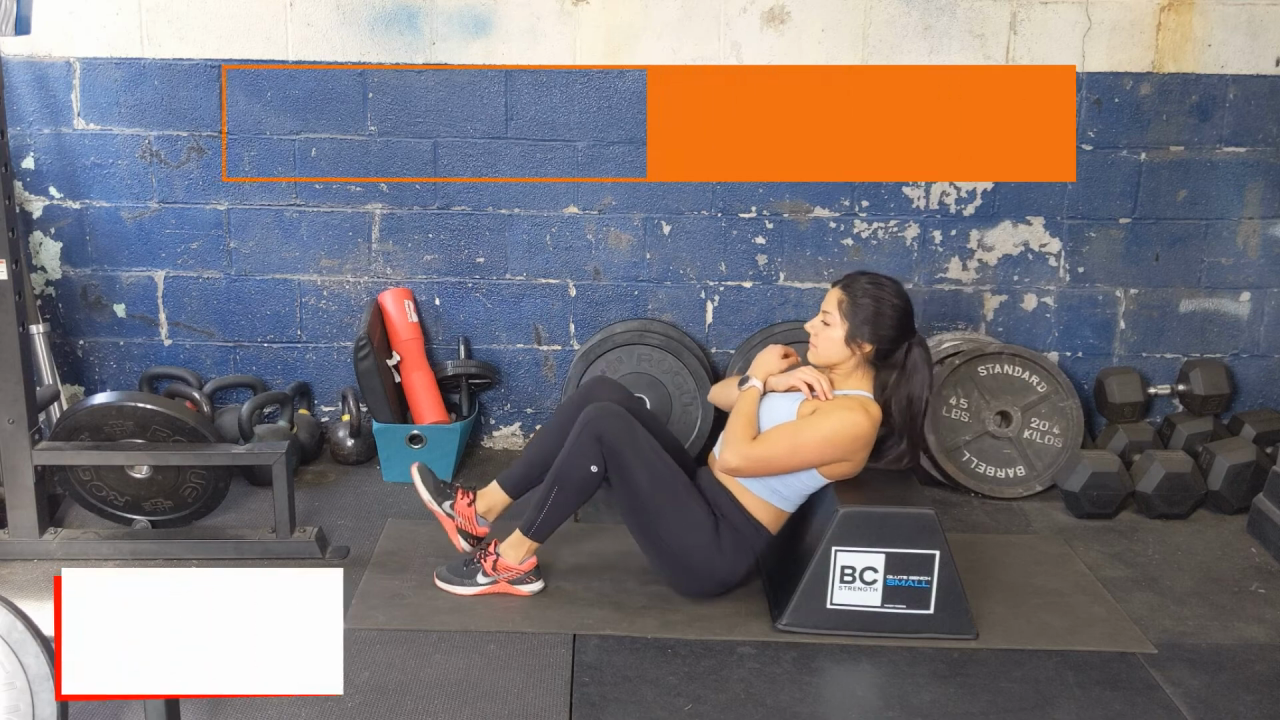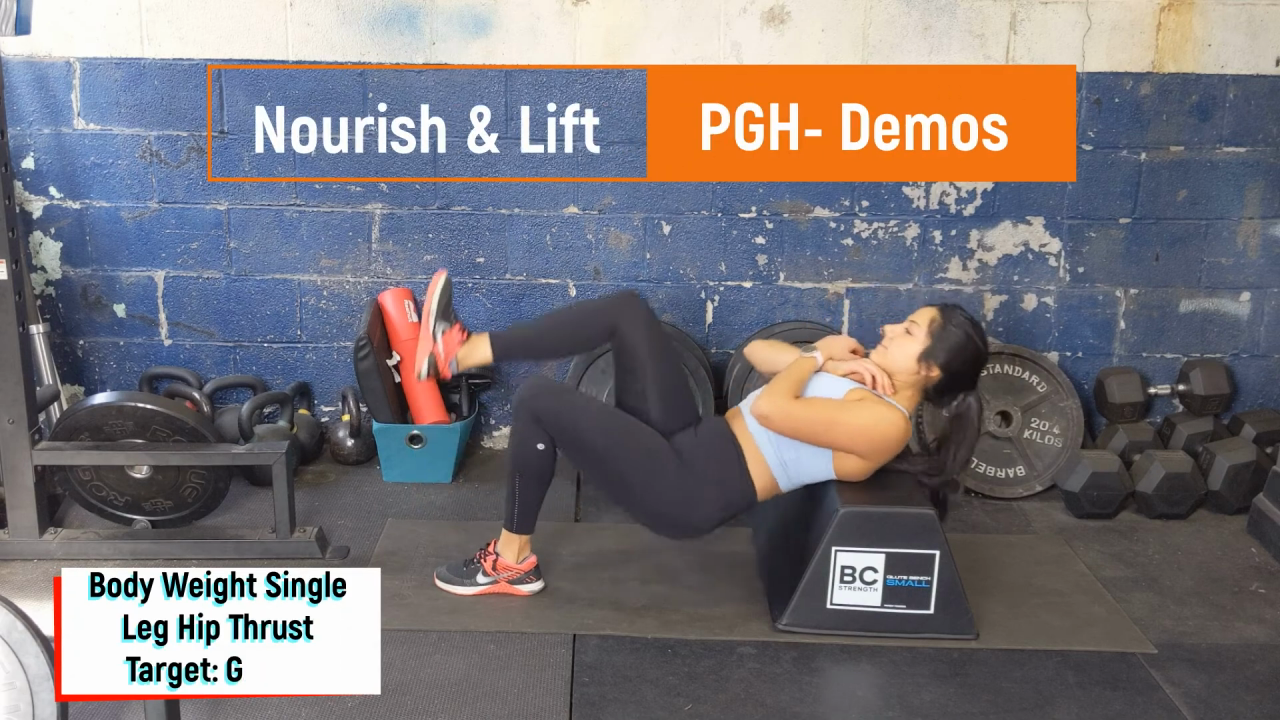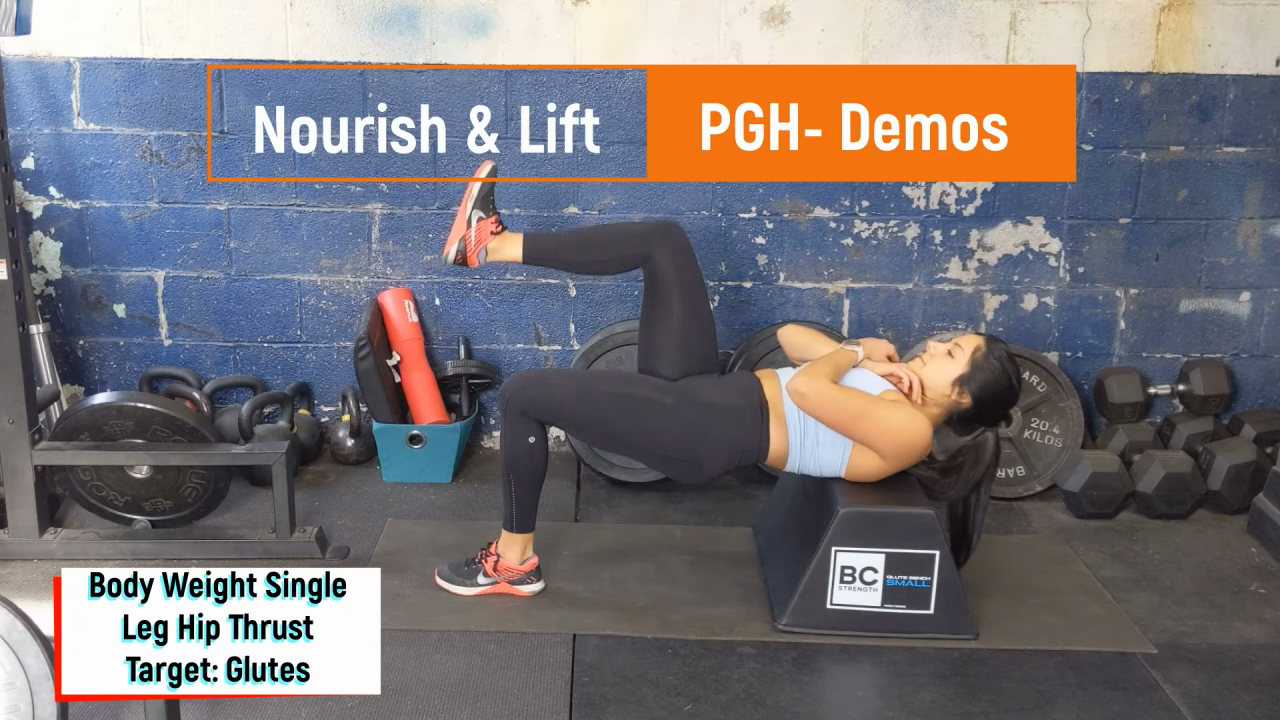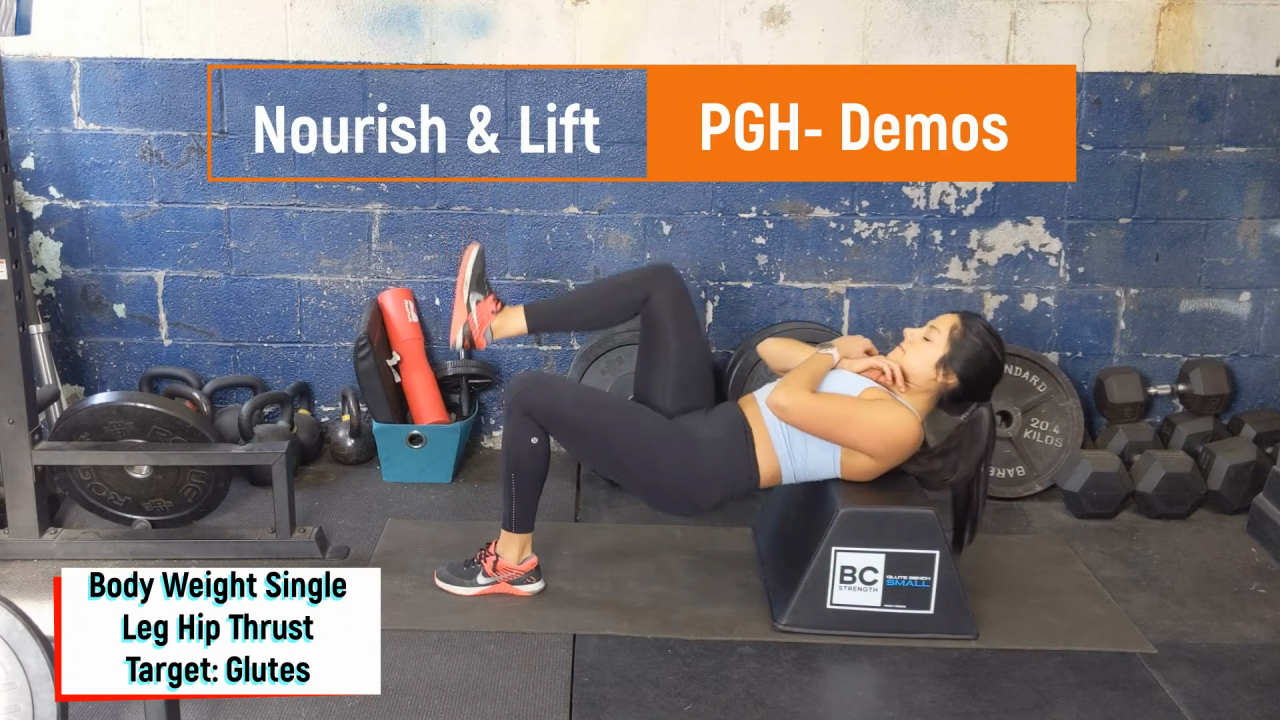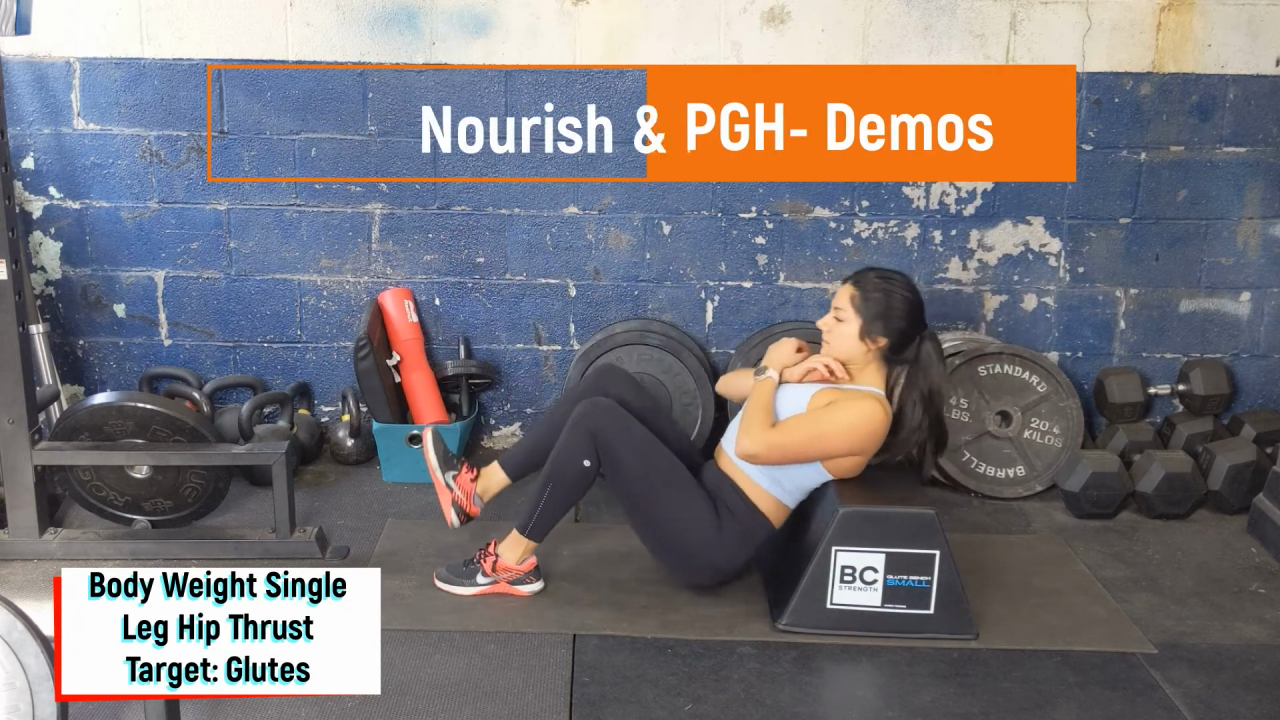
dt=1s
person 1, frame 1
left shoulder: (854, 417)
right shoulder: (827, 378)
left elbow: (736, 456)
right elbow: (716, 395)
left wrist: (757, 380)
right wrist: (772, 382)
left hip: (713, 549)
right hip: (702, 495)
left knee: (603, 422)
right knee: (601, 392)
left ankle: (514, 560)
right ankle: (480, 509)
person 1, frame 2
left shoulder: (884, 423)
right shoulder: (868, 378)
left elbow: (770, 406)
right elbow: (756, 351)
left wrist: (816, 357)
right wrist: (824, 359)
left hip: (688, 489)
right hip: (690, 443)
left knee: (538, 399)
right knee: (625, 308)
left ankle: (511, 561)
right ankle: (463, 352)
person 1, frame 3
left shoulder: (910, 432)
right shoulder: (896, 395)
left elbow: (805, 387)
right elbow: (790, 336)
left wrist: (855, 353)
right wrist: (861, 355)
left hip: (703, 432)
right hip: (703, 390)
left knee: (524, 393)
right knee: (663, 239)
left ankle: (514, 562)
right ankle: (493, 246)
person 1, frame 4
left shoulder: (898, 426)
right shoulder: (885, 387)
left elbow: (786, 400)
right elbow: (770, 349)
left wrist: (832, 354)
right wrist: (839, 355)
left hip: (693, 465)
right hip: (696, 424)
left knee: (529, 395)
right knee: (660, 282)
left ankle: (512, 561)
right ankle: (494, 322)
person 1, frame 5
left shoulder: (864, 411)
right shoulder: (838, 372)
left elbow: (752, 444)
right elbow: (726, 386)
left wrist: (770, 371)
right wrist: (783, 373)
left hip: (713, 539)
right hip: (705, 486)
left knee: (597, 417)
right knee: (607, 382)
left ankle: (513, 562)
right ankle: (477, 488)
